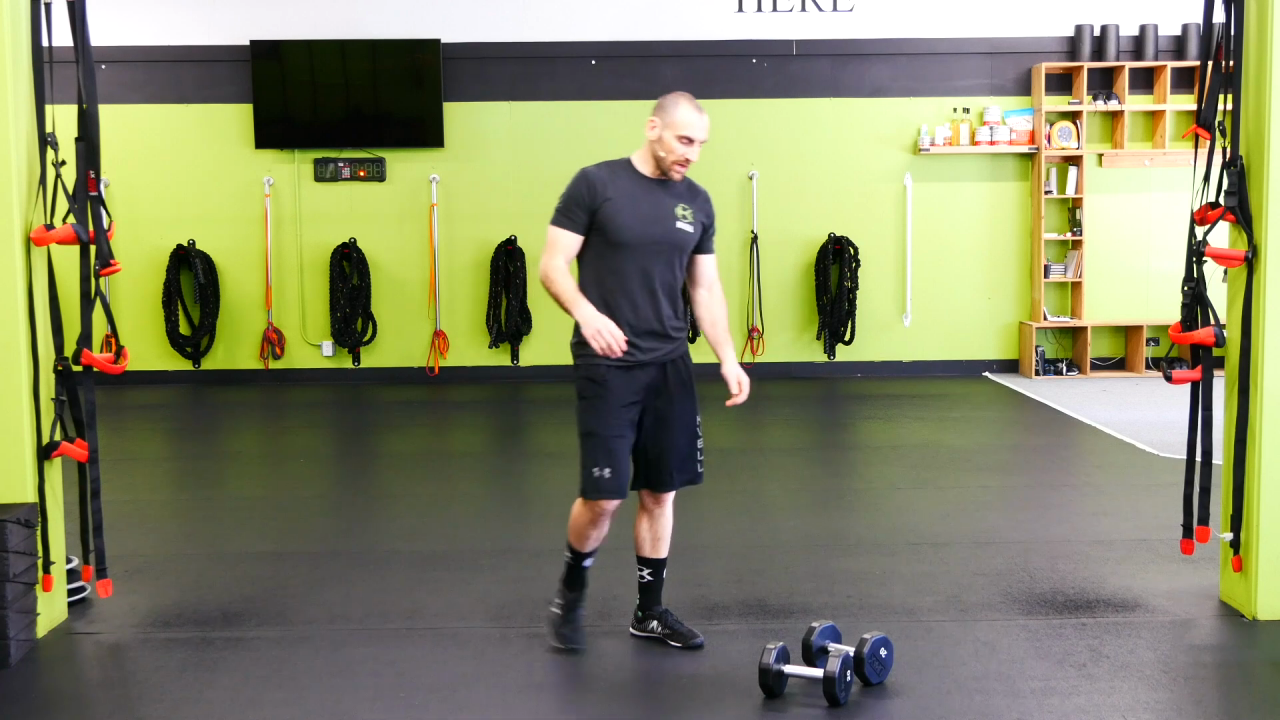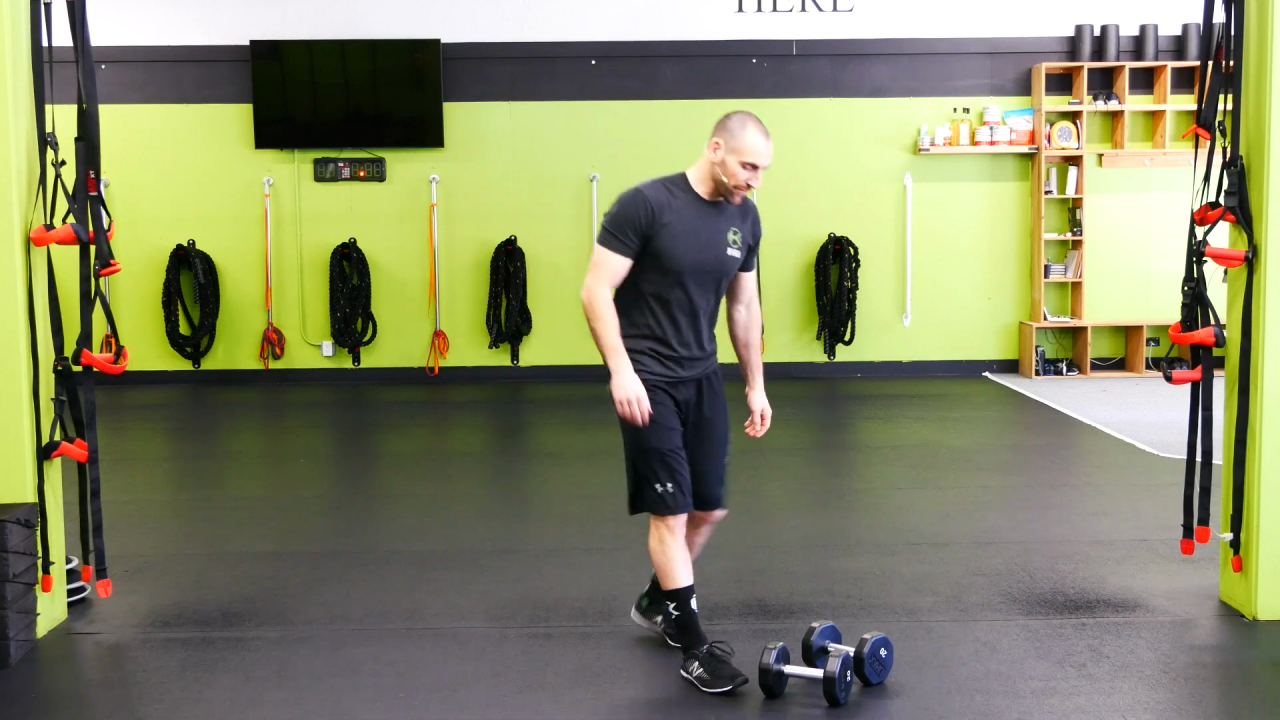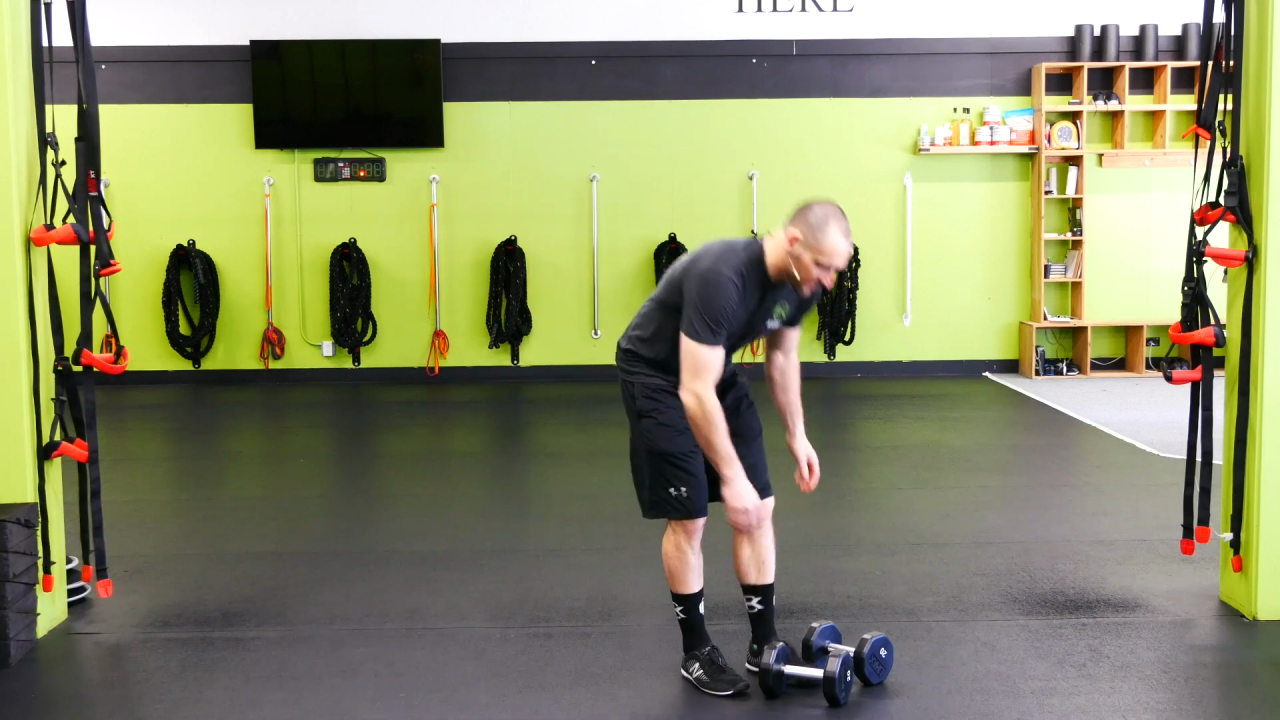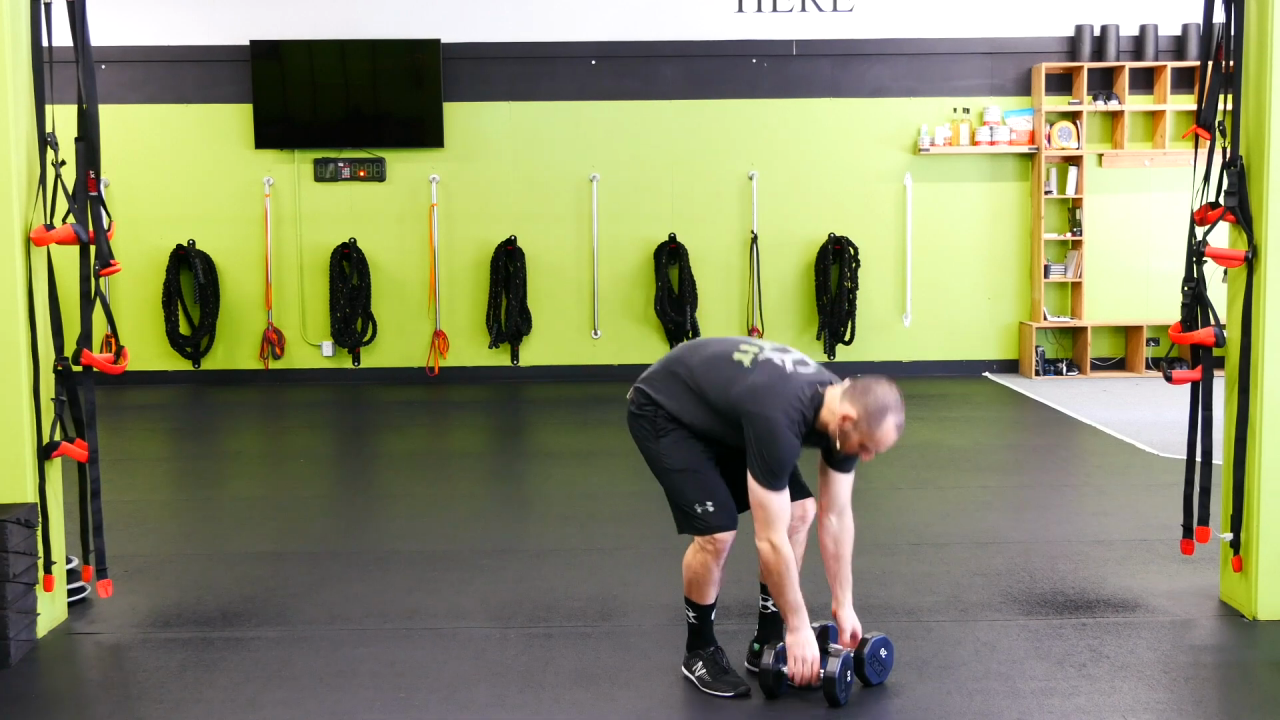
dt=0.4s
person 1, frame 1
left shoulder: (696, 202)
right shoulder: (595, 184)
left elbow: (706, 287)
right elbow: (552, 265)
left wrist: (728, 358)
right wrist: (588, 316)
left hip: (671, 364)
right hip: (610, 366)
left knee: (661, 493)
right knee: (603, 497)
left ankle: (650, 610)
right ankle: (570, 590)
person 1, frame 2
left shoulder: (746, 219)
right shoulder: (646, 204)
left elbow: (744, 306)
right elbow: (596, 291)
left wrist: (756, 385)
right wrist: (621, 370)
left hip: (702, 376)
right hip: (647, 381)
left knee: (708, 508)
right knee: (672, 512)
left ankle: (655, 602)
right ankle: (692, 645)
person 1, frame 3
left shoulder: (801, 283)
right shoulder: (720, 276)
left elbow: (782, 356)
right elbow: (695, 391)
left wrist: (797, 436)
right wrist: (732, 479)
left hip: (719, 379)
right hip: (656, 375)
left knee: (759, 509)
right knee: (688, 516)
left ankle: (763, 638)
right ankle: (696, 650)
person 1, frame 4
left shoulder: (840, 411)
right shoulder: (777, 421)
left elbow: (835, 516)
right elbow: (770, 540)
left wrist: (843, 603)
right wrist: (799, 627)
left hip: (723, 412)
right hip: (663, 411)
left knee: (800, 511)
right knee: (717, 530)
left ankle: (767, 642)
right ankle: (700, 651)
